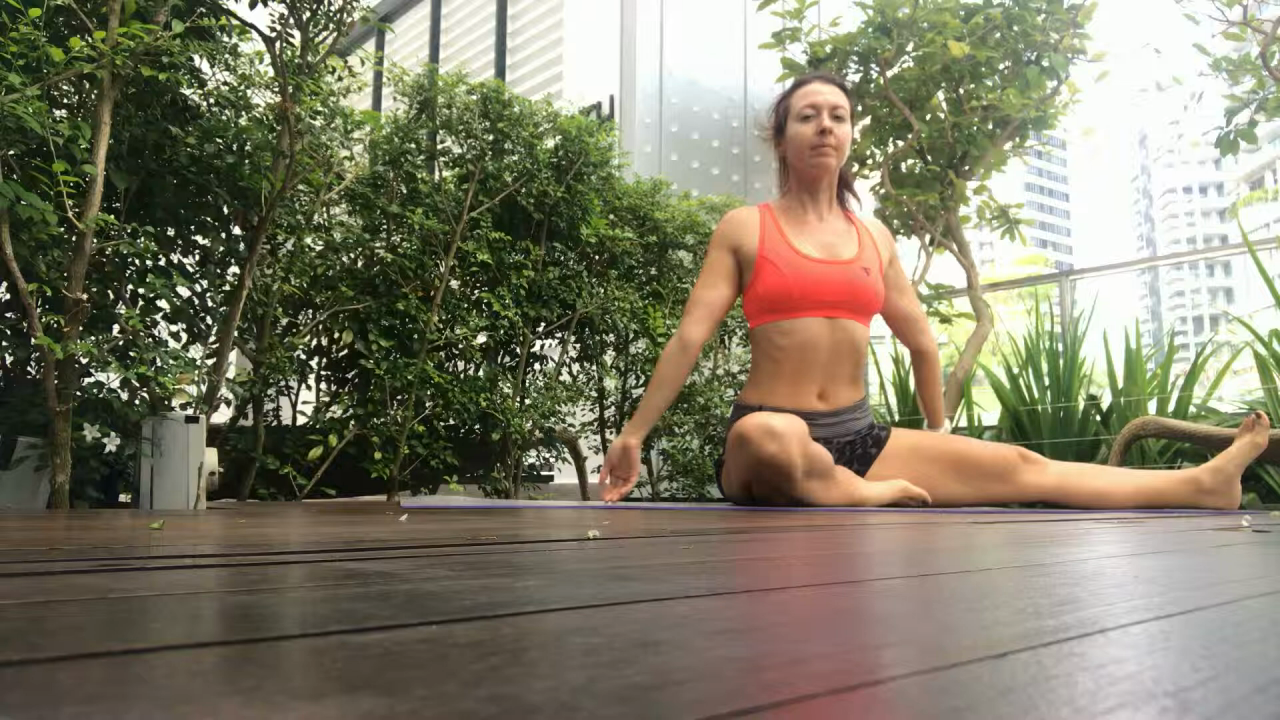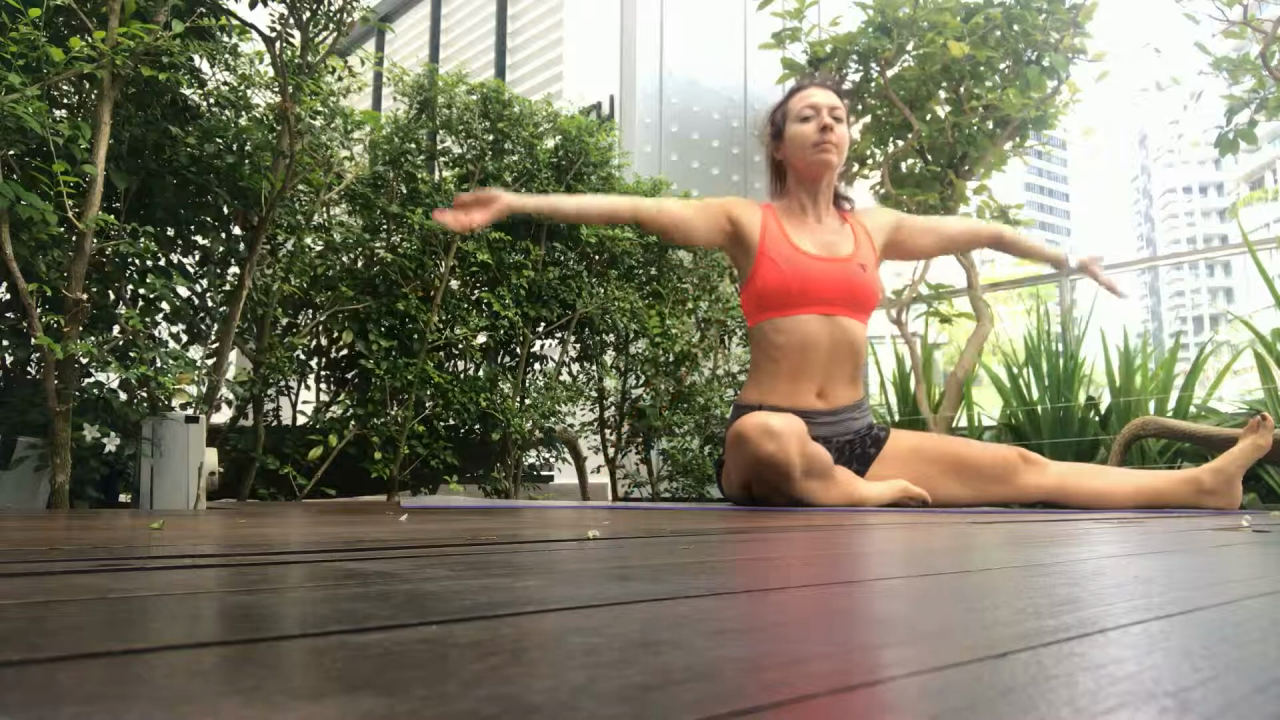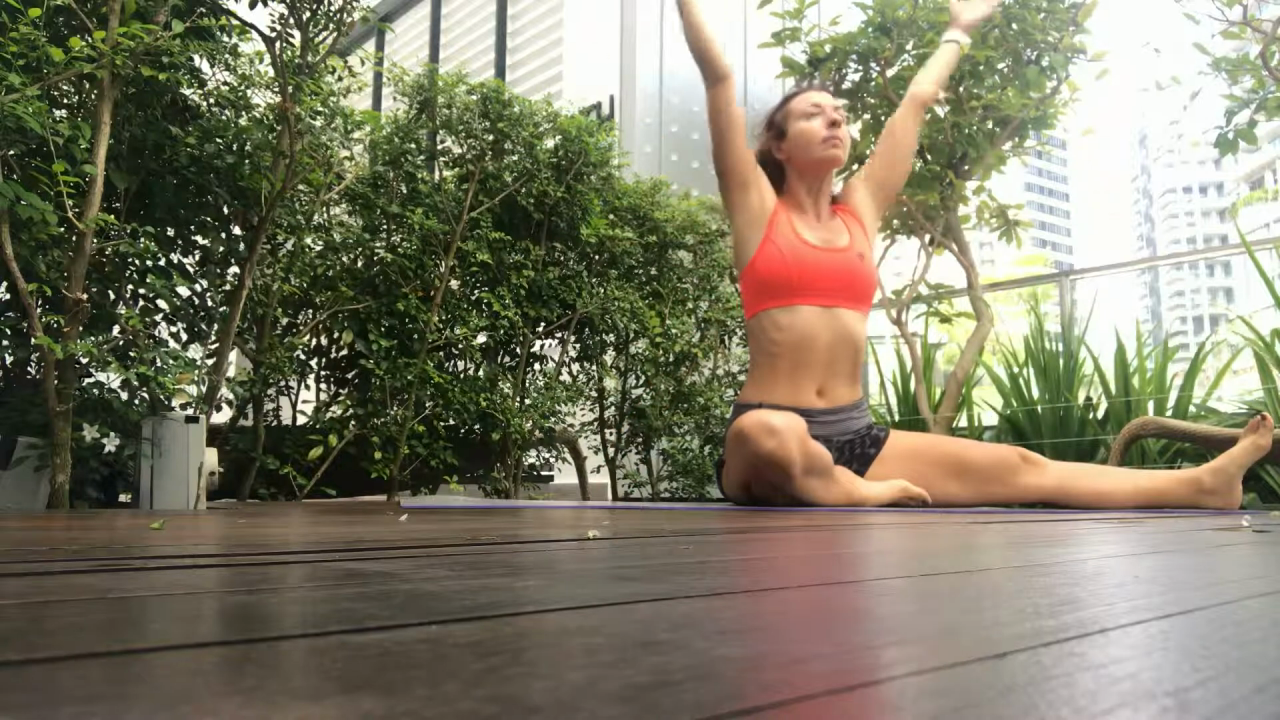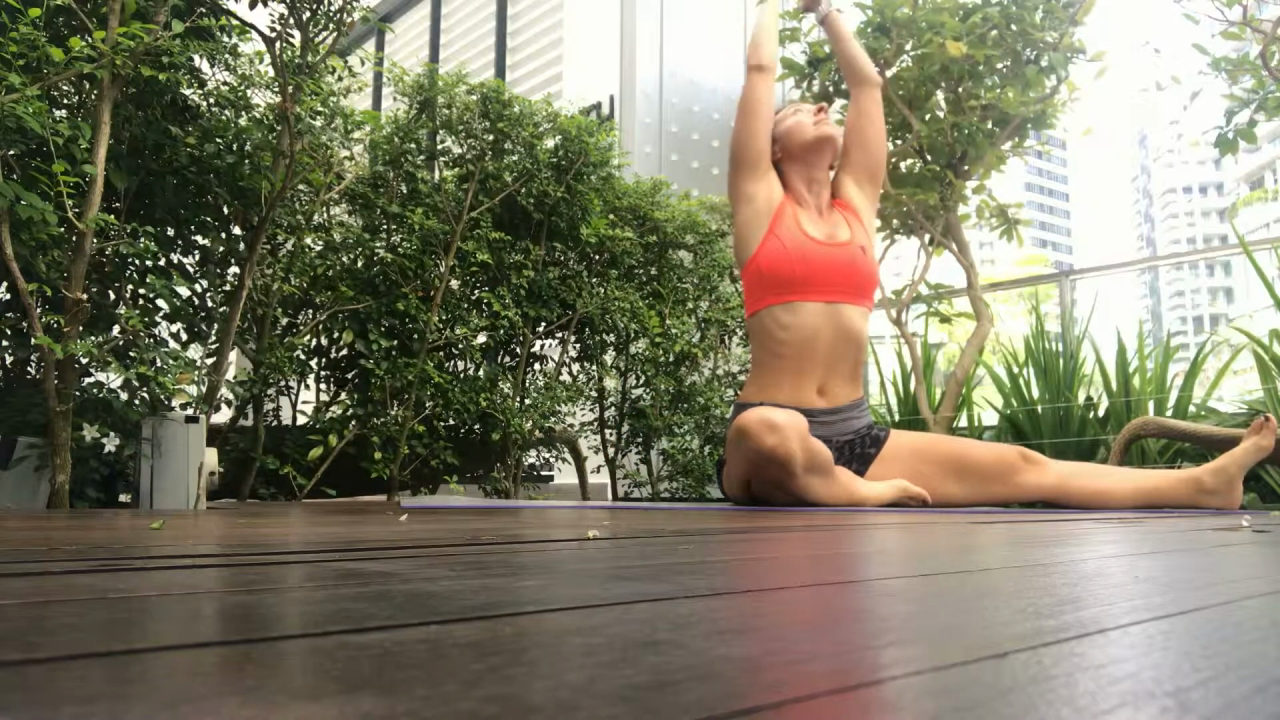
dt=0.5s
person 1, frame 1
left shoulder: (873, 238)
right shoulder: (744, 228)
left elbow: (919, 342)
right elbow: (690, 336)
left wrist: (936, 429)
right wrist: (633, 435)
left hip: (859, 433)
right hip: (767, 439)
left knee: (1020, 466)
right knee: (766, 437)
left ankle: (1199, 485)
right ankle: (867, 498)
person 1, frame 2
left shoulder: (873, 228)
right shoulder: (745, 221)
left elbow: (974, 232)
right elbow: (636, 211)
left wrist: (1064, 258)
right wrist: (518, 203)
left hip: (858, 434)
right hip: (768, 445)
left knee: (1019, 466)
right knee: (770, 435)
left ankle: (1194, 485)
right ankle: (868, 499)
person 1, frame 3
left shoulder: (861, 211)
right shoulder: (759, 210)
left elbow: (913, 108)
right elbow: (719, 79)
left hip: (855, 437)
right hip: (771, 431)
left knee: (1022, 467)
right knee: (767, 439)
right ankle: (859, 497)
person 1, frame 4
left shoulder: (856, 204)
right shoulder: (761, 202)
left elbow: (866, 83)
right elbow: (760, 70)
left hip: (854, 437)
right hip: (770, 441)
left knee: (1024, 468)
right knee: (766, 432)
right ankle: (862, 495)
